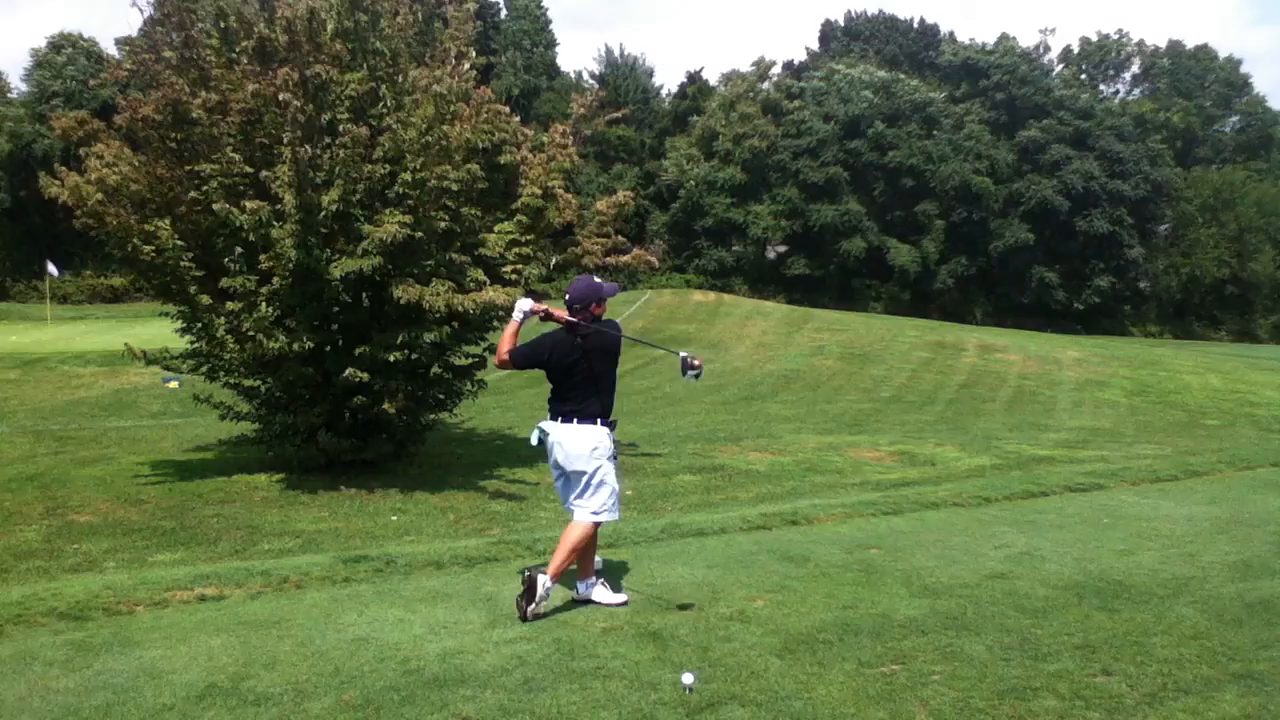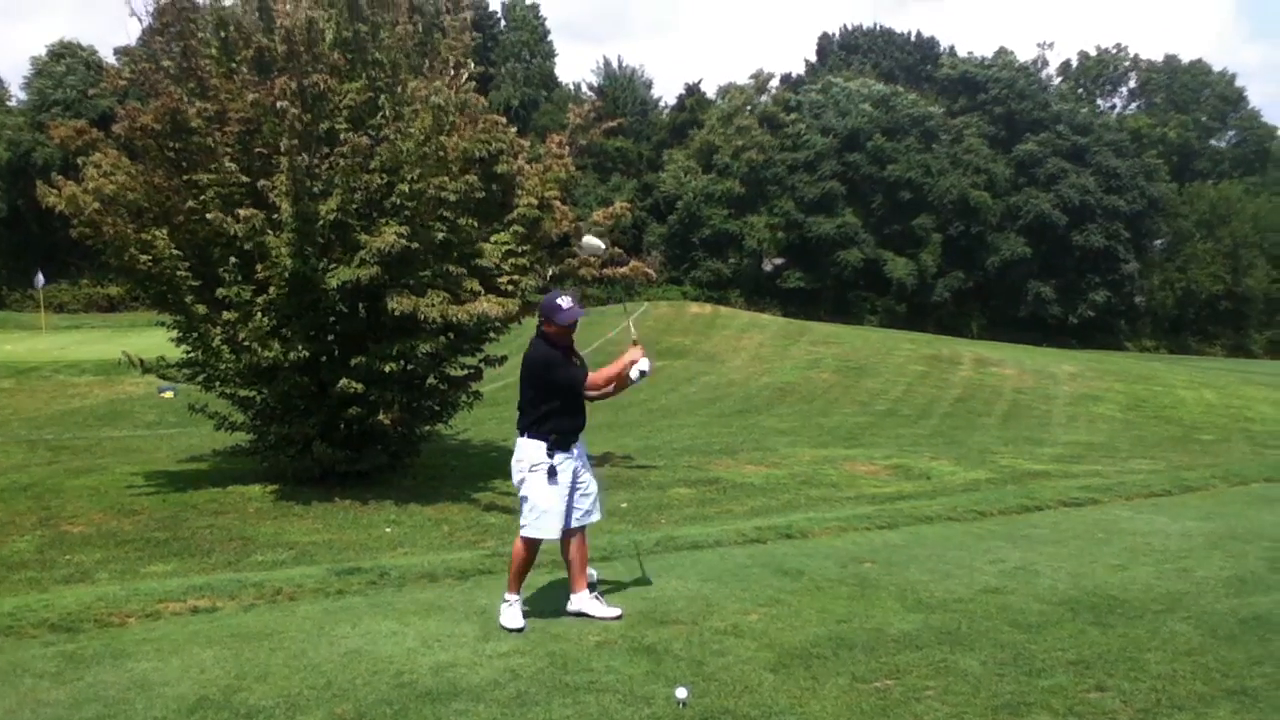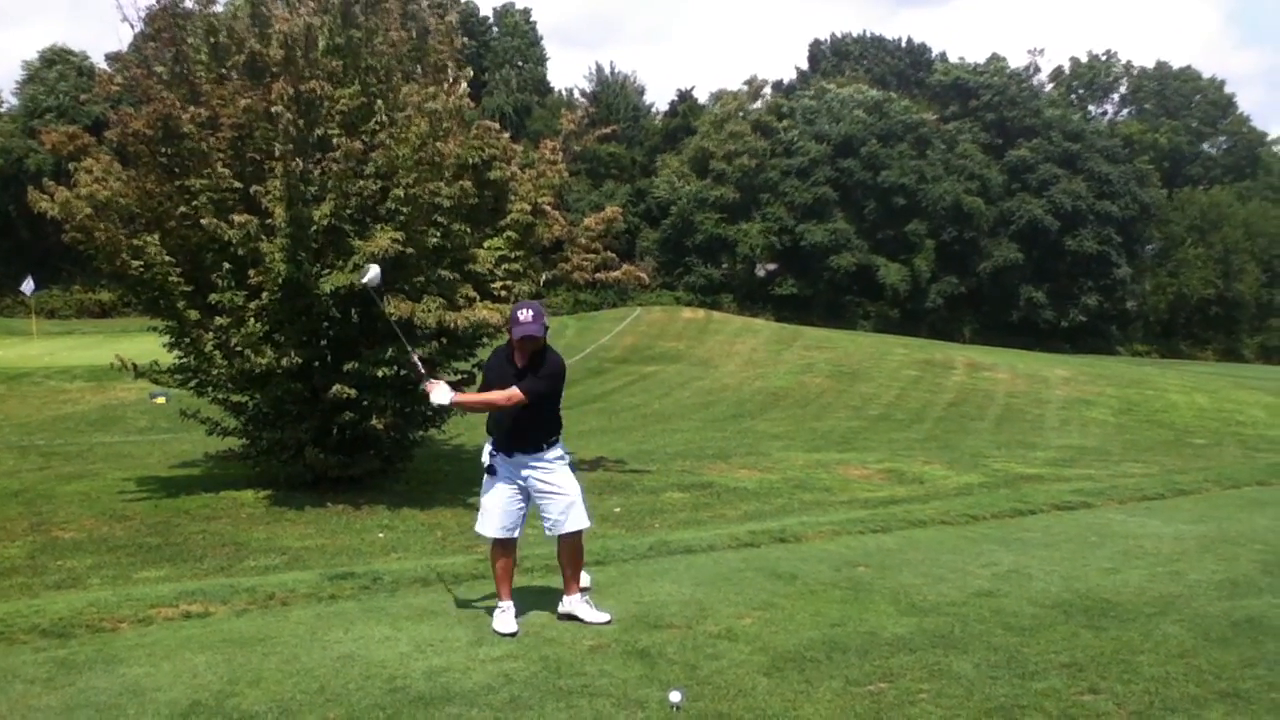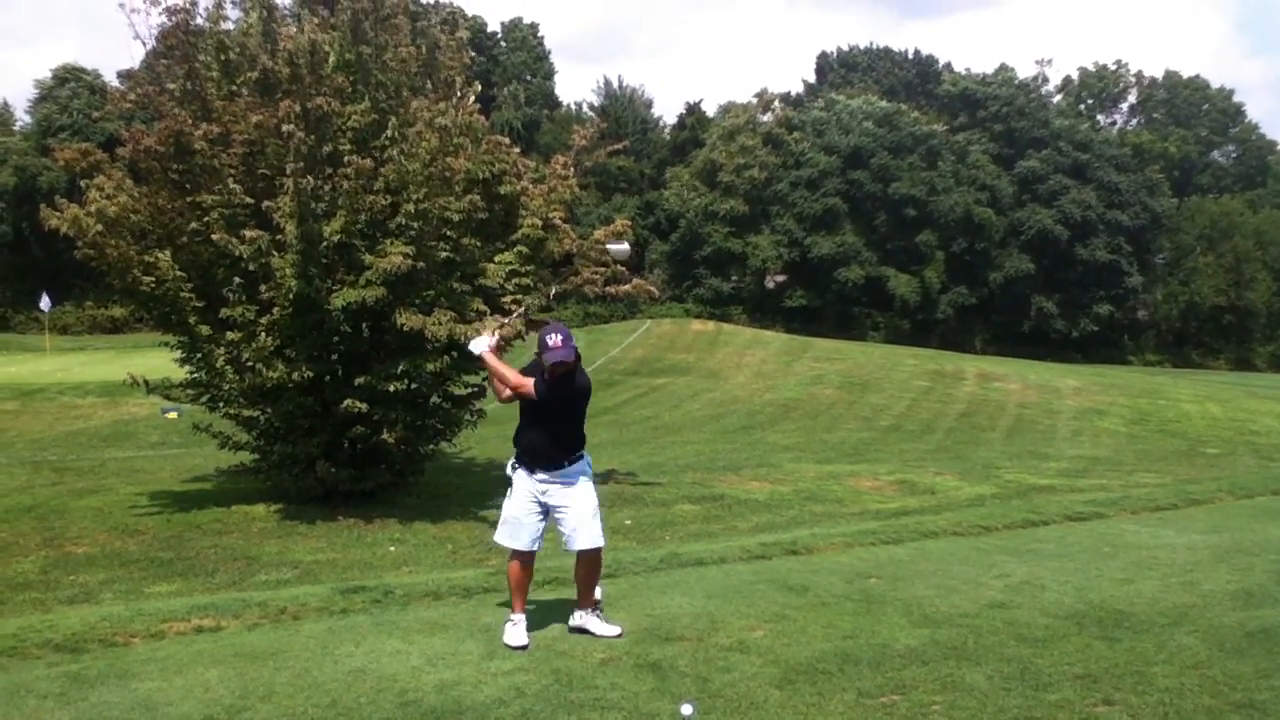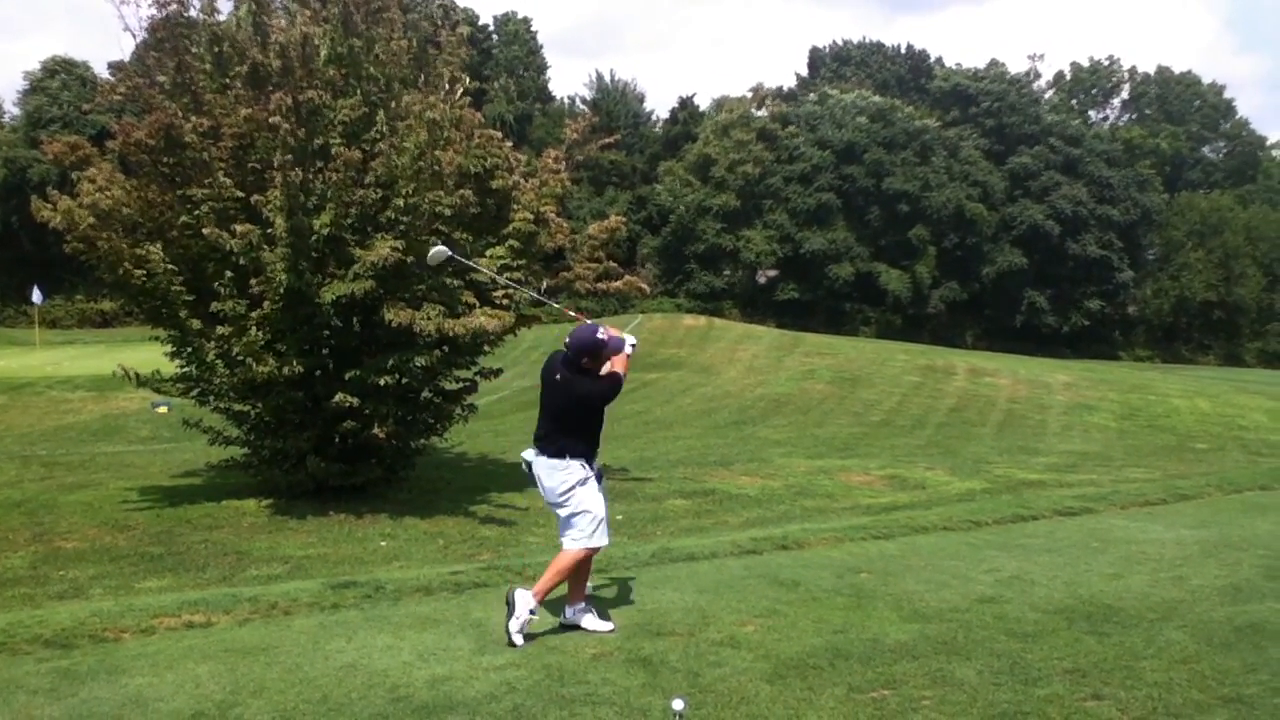
dt=0.5s
person 1, frame 1
left shoulder: (552, 342)
right shoulder: (610, 334)
left elbow: (502, 359)
left wrist: (517, 317)
right wrist: (551, 311)
left hip: (558, 433)
right hip: (591, 435)
left knee: (583, 511)
right knee: (591, 514)
left ankle: (586, 582)
right ankle: (545, 579)
person 1, frame 2
left shoulder: (562, 349)
right shoulder: (542, 356)
left elbow: (587, 391)
right elbow: (591, 382)
left wrist: (625, 378)
right wrist: (628, 359)
left hip: (570, 449)
right hip: (542, 454)
left knee: (576, 525)
right knee: (537, 530)
left ankle: (580, 595)
right ankle: (511, 598)
person 1, frame 3
left shoulder: (552, 365)
right shoulder: (499, 356)
left elbow: (511, 398)
right elbow: (483, 399)
left wrist: (455, 398)
right wrist: (451, 396)
left hip: (545, 459)
right hip: (503, 459)
left knee: (570, 528)
right knee: (502, 535)
left ankle: (573, 599)
right ankle: (505, 605)
person 1, frame 4
left shoulder: (576, 383)
right shoulder: (537, 369)
left elbow: (517, 385)
right elbow: (504, 394)
left wrist: (485, 353)
right wrist: (489, 355)
left hip: (568, 475)
right hip: (527, 473)
left knee: (589, 546)
right knee: (521, 548)
left ankle: (585, 613)
right ankle: (517, 618)
person 1, frame 5
left shoulder: (555, 365)
right shoulder: (592, 390)
right elbow: (617, 373)
left wrist: (616, 346)
right wrist: (624, 351)
left hip: (547, 460)
right hip: (569, 470)
left knee: (579, 538)
right knee: (584, 542)
left ankle: (575, 607)
right ankle: (529, 598)
